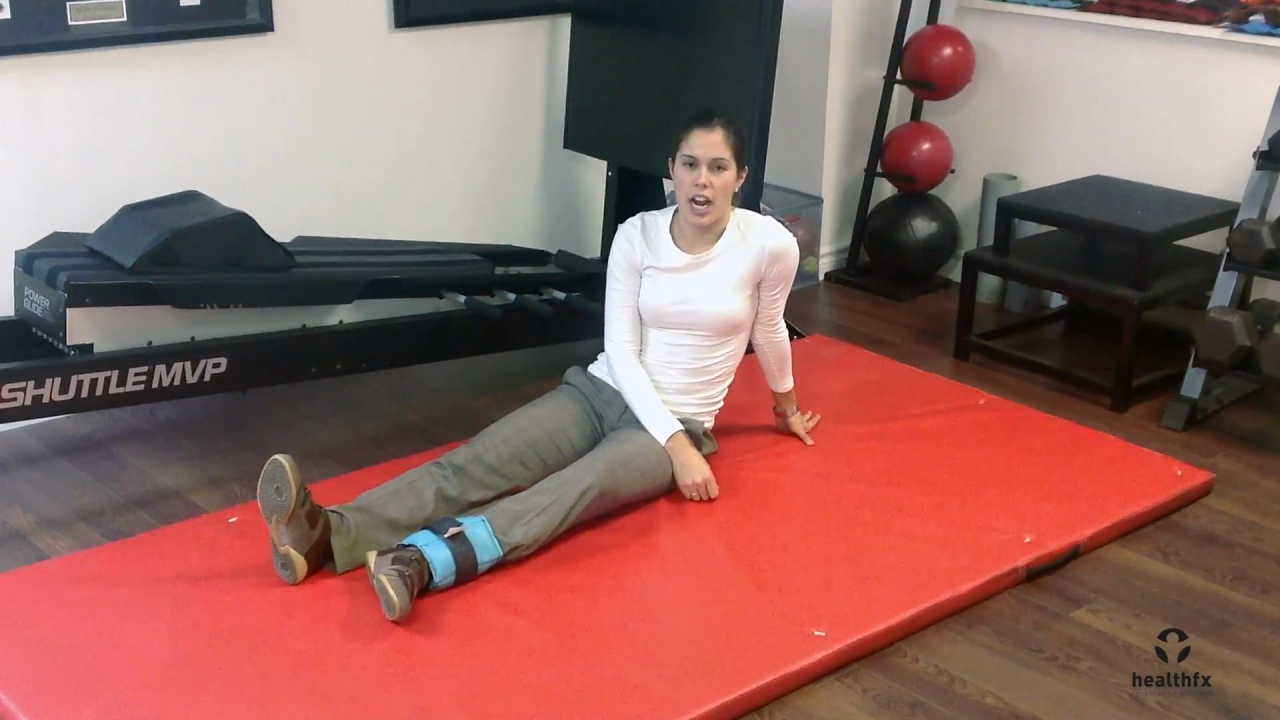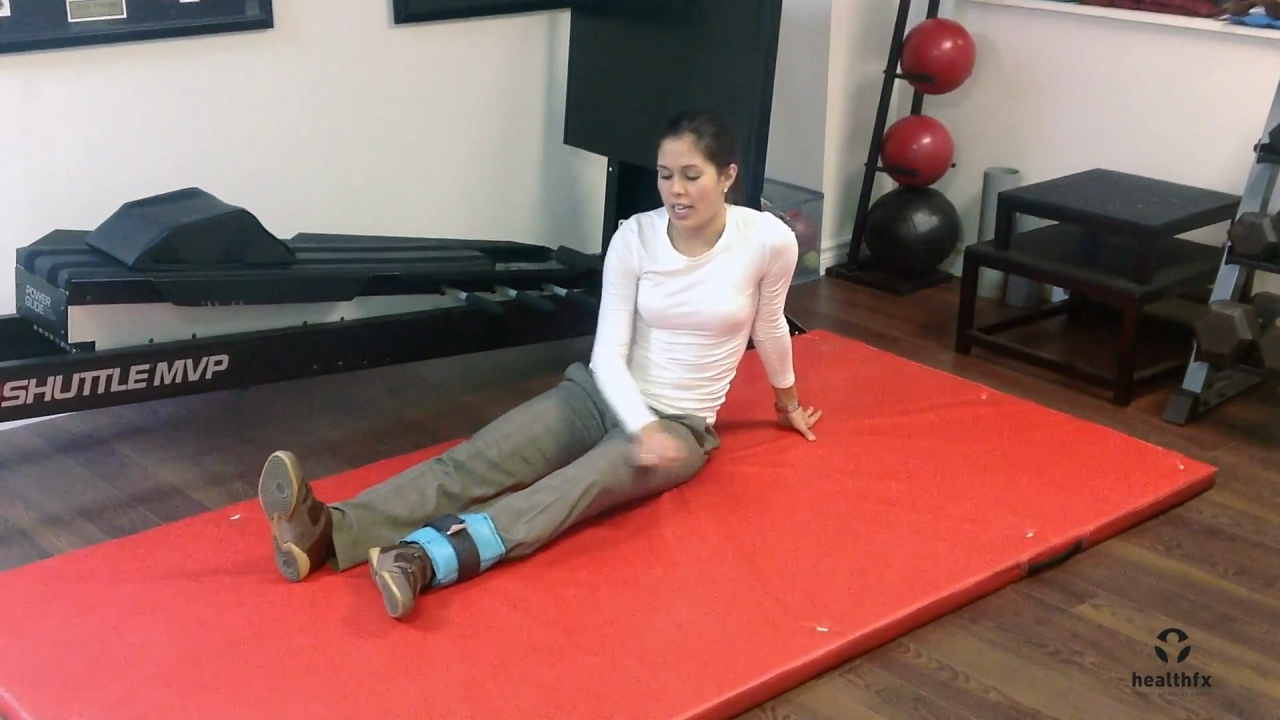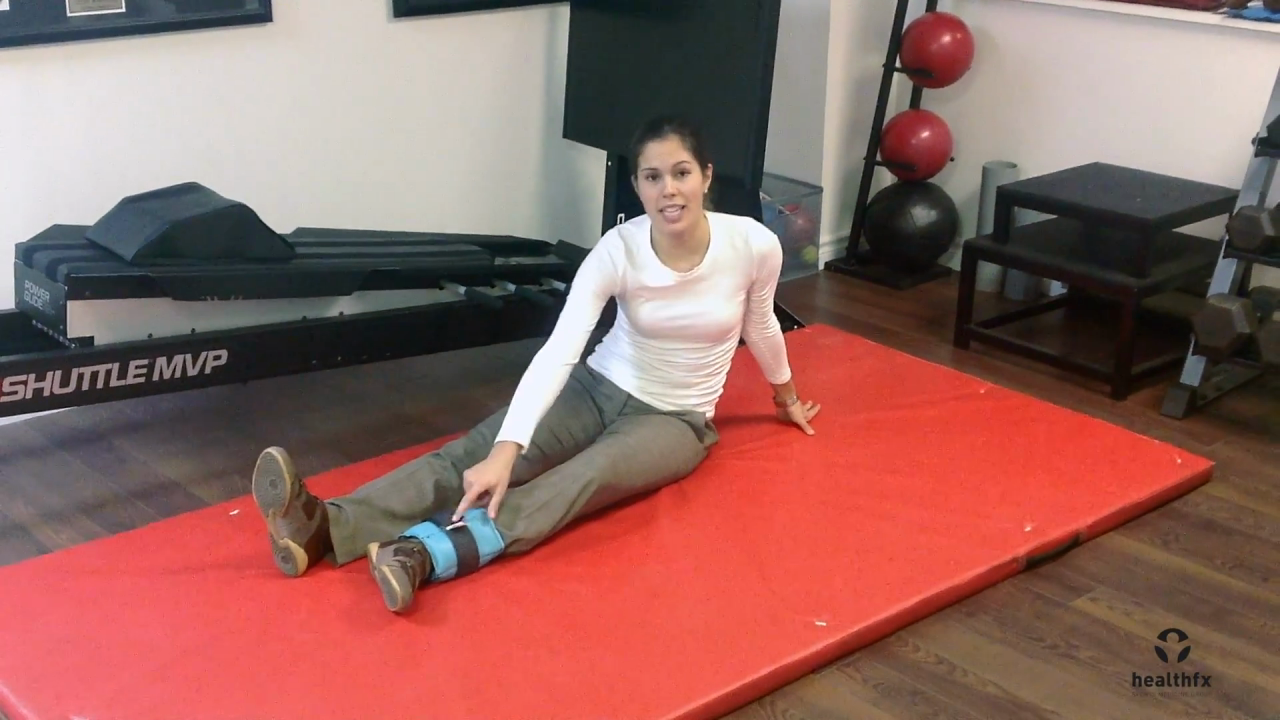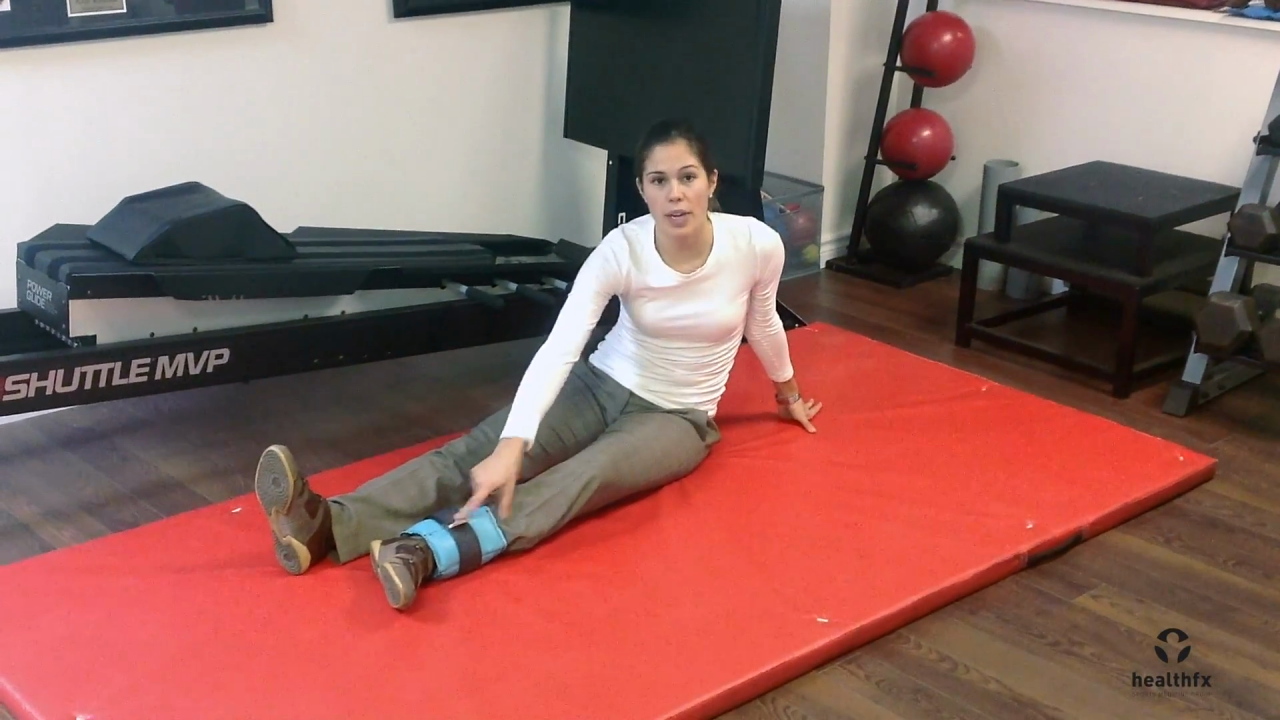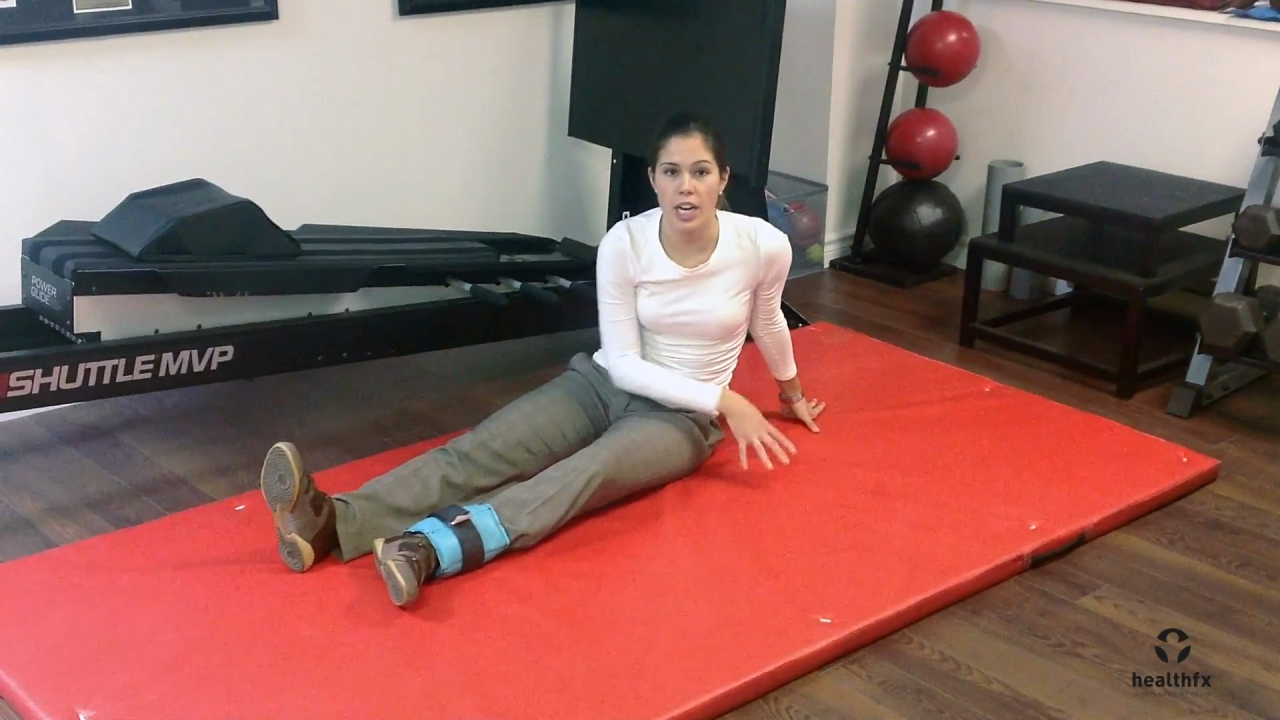
dt=0.5s
person 1, frame 1
left shoulder: (769, 244)
right shoulder: (637, 234)
left elbow: (769, 332)
right elbow: (621, 351)
left wrist: (786, 406)
right wrist: (674, 445)
left hip: (680, 422)
right hip: (599, 390)
left knee: (585, 484)
right knee: (475, 462)
left ankle: (422, 562)
right ankle: (325, 532)
person 1, frame 2
left shoulder: (769, 241)
right shoulder: (634, 237)
left elbow: (770, 328)
right elbow: (607, 349)
left wrist: (787, 402)
right wrist: (640, 425)
left hip: (681, 423)
right hip: (608, 396)
left knee: (588, 479)
right knee: (476, 459)
left ankle: (425, 559)
right ankle: (327, 531)
person 1, frame 3
left shoulder: (754, 245)
right shoulder: (616, 251)
left elbow: (759, 326)
right elbow: (558, 352)
left wrist: (786, 396)
right wrist: (506, 450)
left hip: (673, 421)
right hip: (599, 387)
left knee: (591, 475)
right knee: (473, 453)
left ankle: (425, 553)
right ankle: (324, 525)
person 1, frame 4
left shoulder: (757, 245)
right shoulder: (621, 251)
left elbow: (762, 324)
right elbow: (557, 353)
left wrist: (788, 394)
right wrist: (511, 448)
left hip: (675, 419)
right hip: (600, 385)
left knee: (590, 473)
right knee: (476, 452)
left ankle: (427, 551)
right ankle: (325, 522)
person 1, frame 5
left shoulder: (764, 247)
right shoulder: (623, 244)
left elbow: (767, 322)
right elbow: (623, 365)
left wrist: (791, 393)
right wrist: (723, 400)
left hip: (681, 417)
right hip: (605, 383)
left knee: (595, 470)
right knee: (479, 449)
left ankle: (430, 548)
right ankle: (331, 521)
